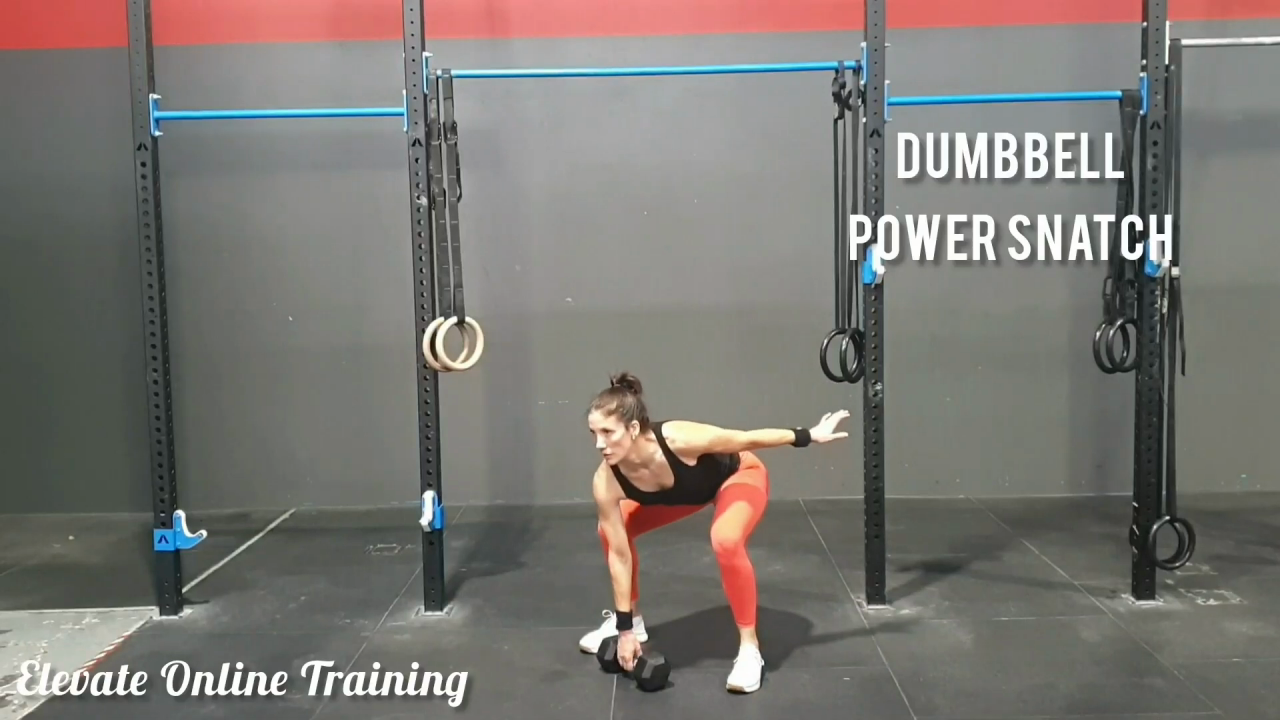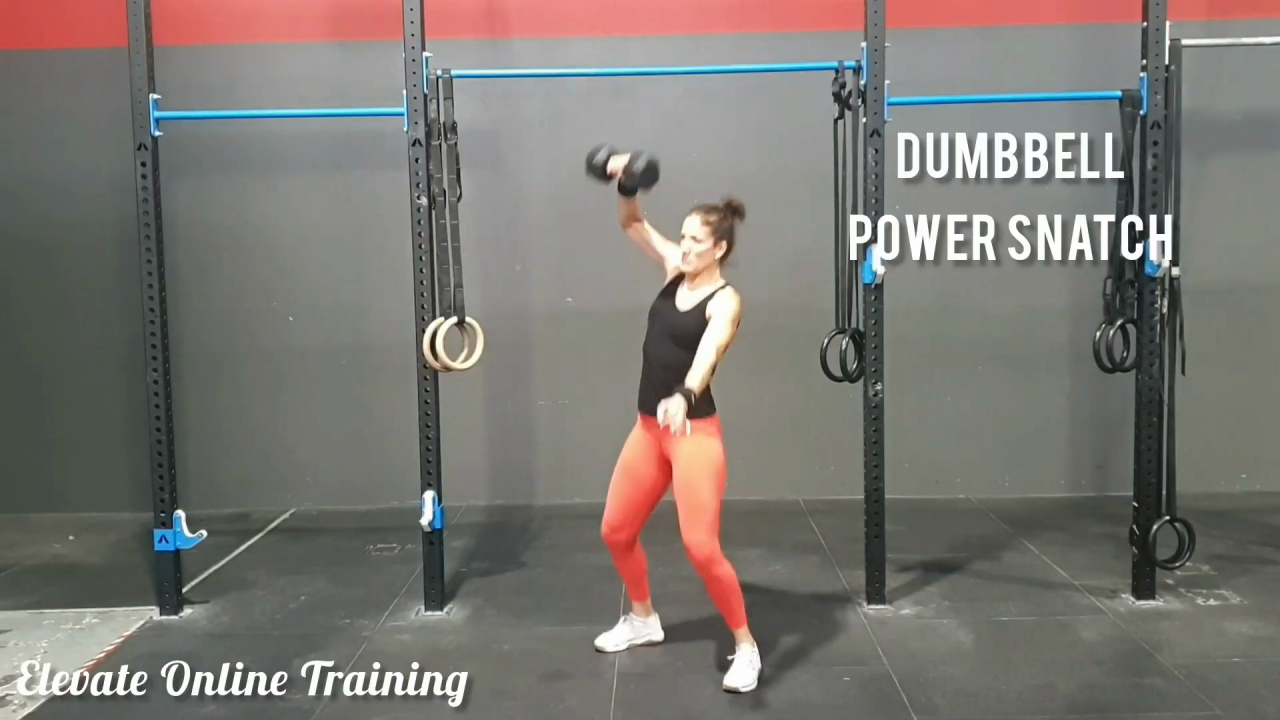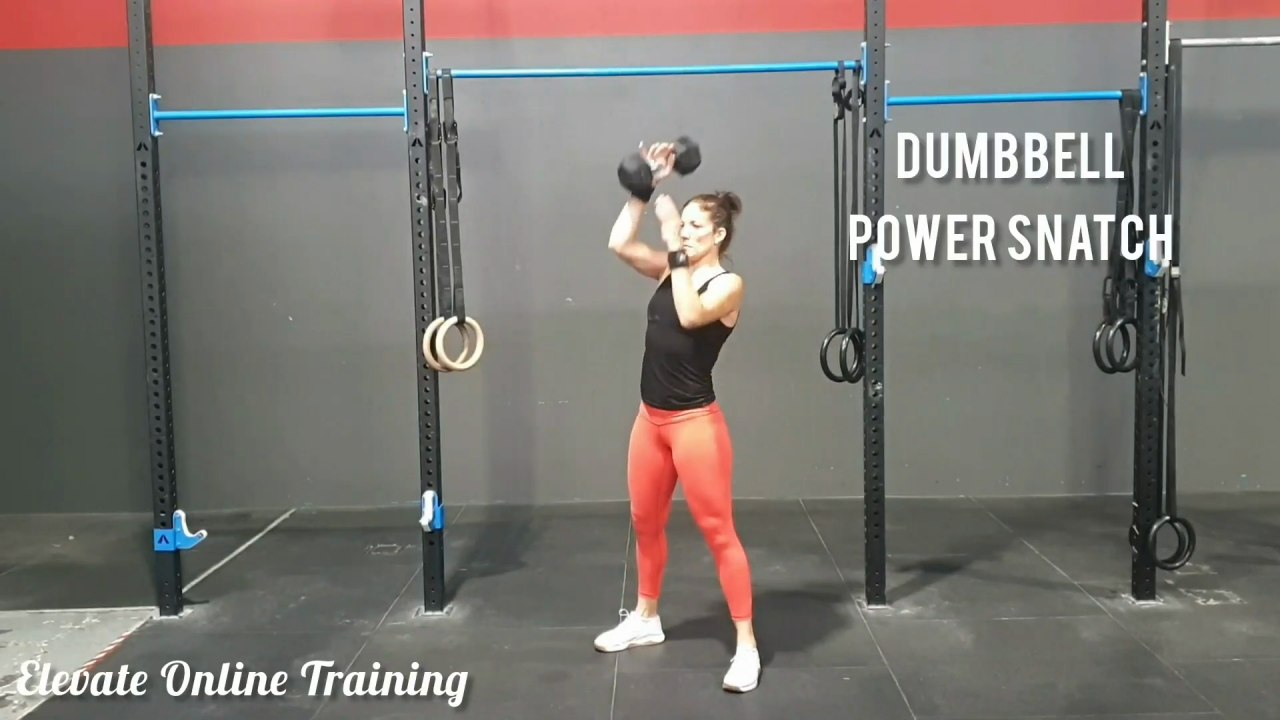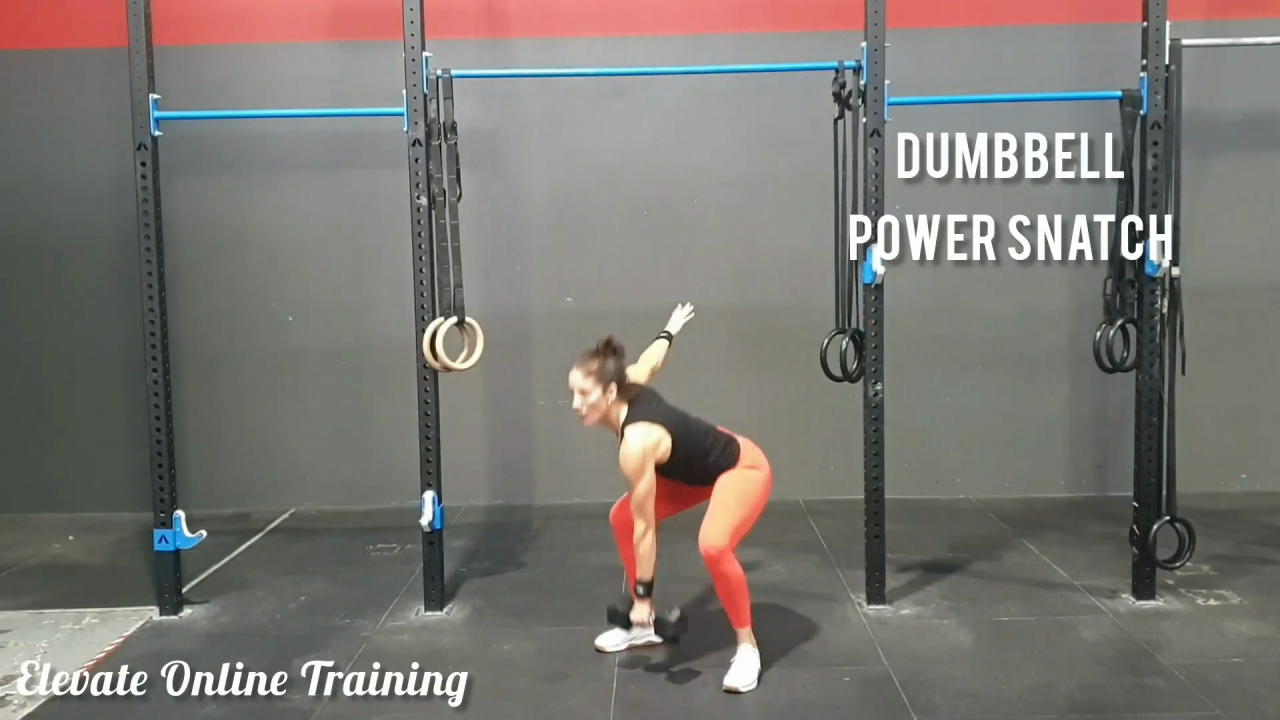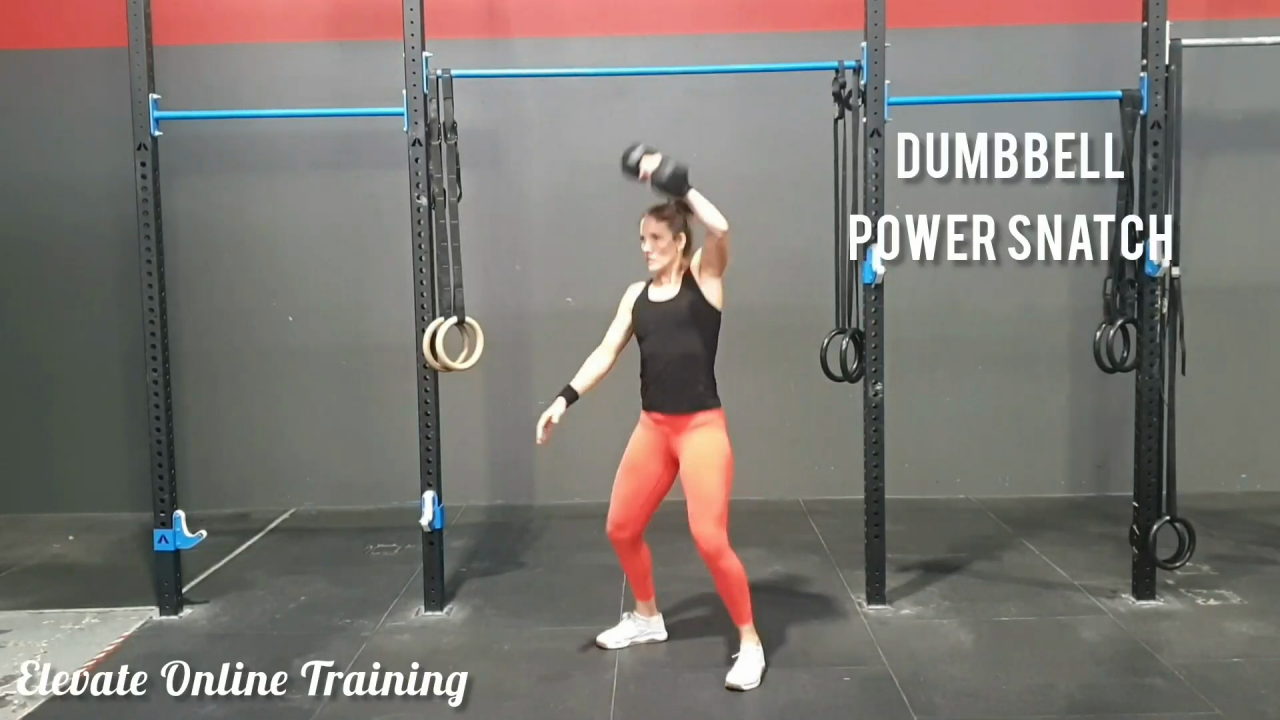
dt=1s
person 1, frame 1
left shoulder: (679, 440)
right shoulder: (607, 482)
left elbow: (747, 439)
right elbow: (619, 553)
left wrist: (807, 436)
right wrist: (624, 627)
left hip: (739, 474)
right hip: (690, 491)
left knee: (726, 540)
right knee: (611, 530)
left ankle: (749, 647)
right ankle: (633, 618)
person 1, frame 2
left shoulder: (726, 301)
right shoulder: (676, 270)
left elbow: (707, 357)
right elbow: (630, 220)
left wrist: (682, 400)
right wrist: (623, 185)
left hip: (695, 431)
right hip: (649, 428)
left knee: (701, 547)
right knee: (616, 531)
left ankle: (746, 646)
right ankle: (643, 618)
person 1, frame 3
left shoulder: (729, 283)
right shoulder: (671, 270)
left elbow: (691, 315)
right elbow: (619, 242)
left wrist: (678, 248)
right wrist: (646, 186)
left hip: (696, 424)
right hip: (649, 420)
left knee: (718, 533)
right knee: (645, 523)
left ankle: (747, 647)
right ankle: (646, 619)
person 1, frame 4
left shoulder: (636, 442)
right shoulder: (626, 385)
left elbow: (647, 529)
right elbow: (650, 360)
left wrist: (643, 597)
right wrist: (667, 332)
left hip: (743, 468)
right hip: (701, 469)
left knee: (714, 545)
right knee: (622, 517)
left ankle: (747, 648)
right ankle: (644, 626)
person 1, frame 5
left shoulder: (706, 277)
right shoulder: (636, 297)
left elbow: (719, 230)
right elbow: (606, 353)
left wrist: (674, 188)
right wrist: (564, 399)
left hip: (701, 428)
right hip: (653, 427)
left knee: (710, 541)
right knee: (621, 527)
left ankle: (750, 646)
right ankle: (646, 618)
